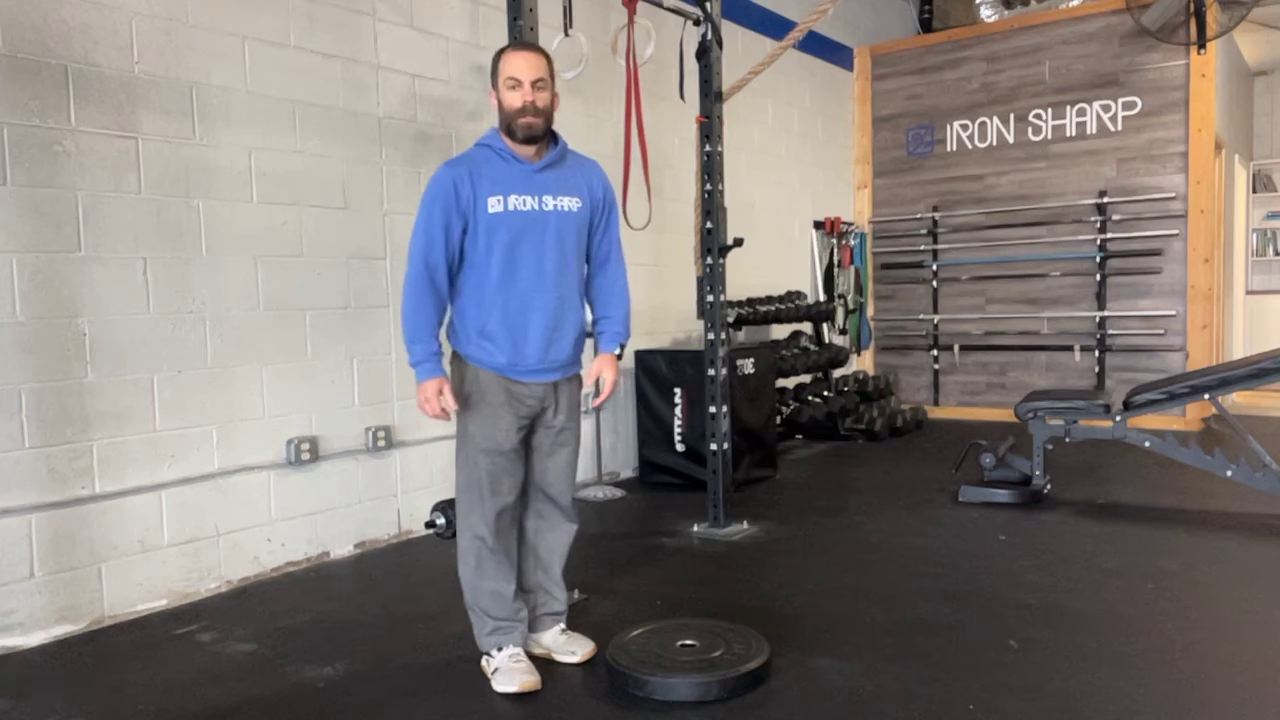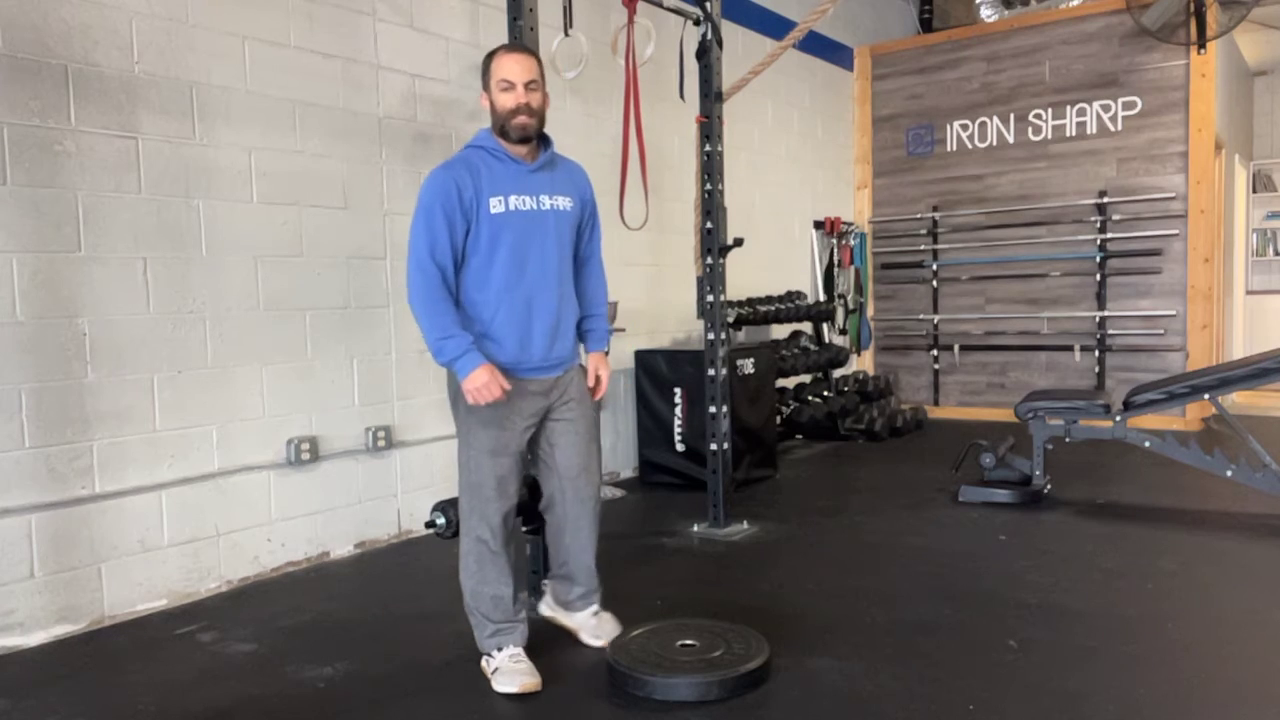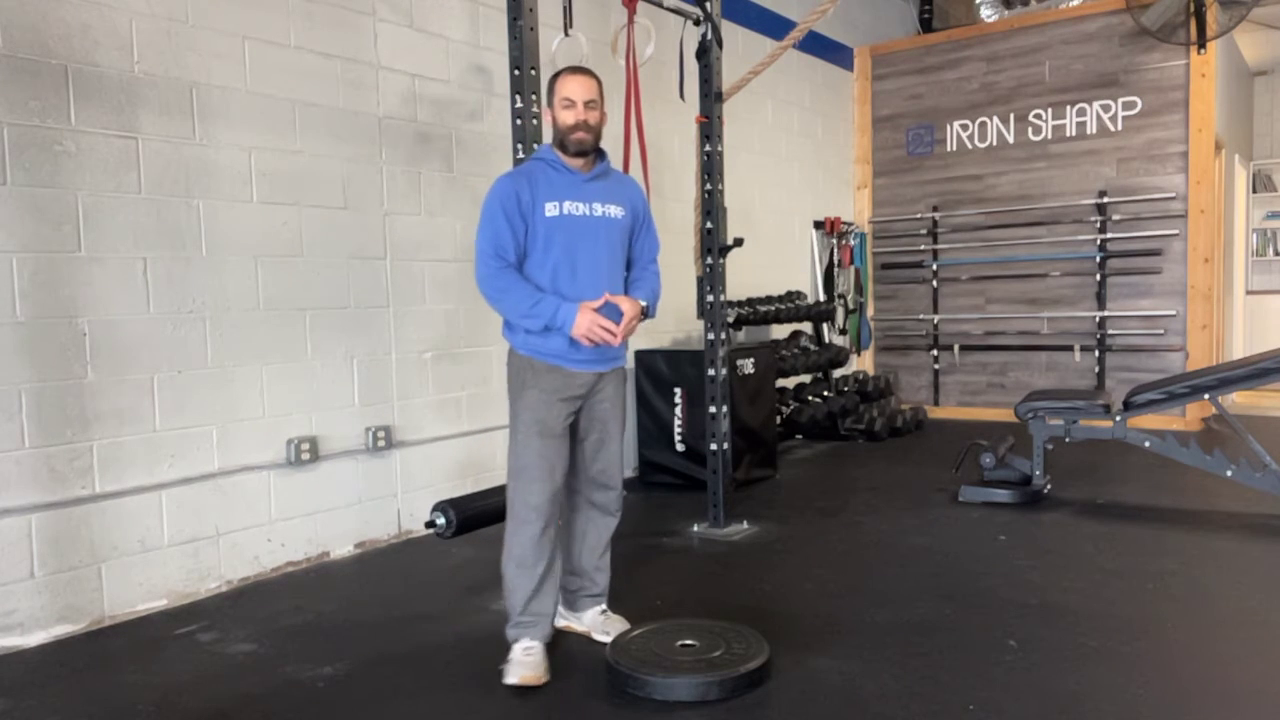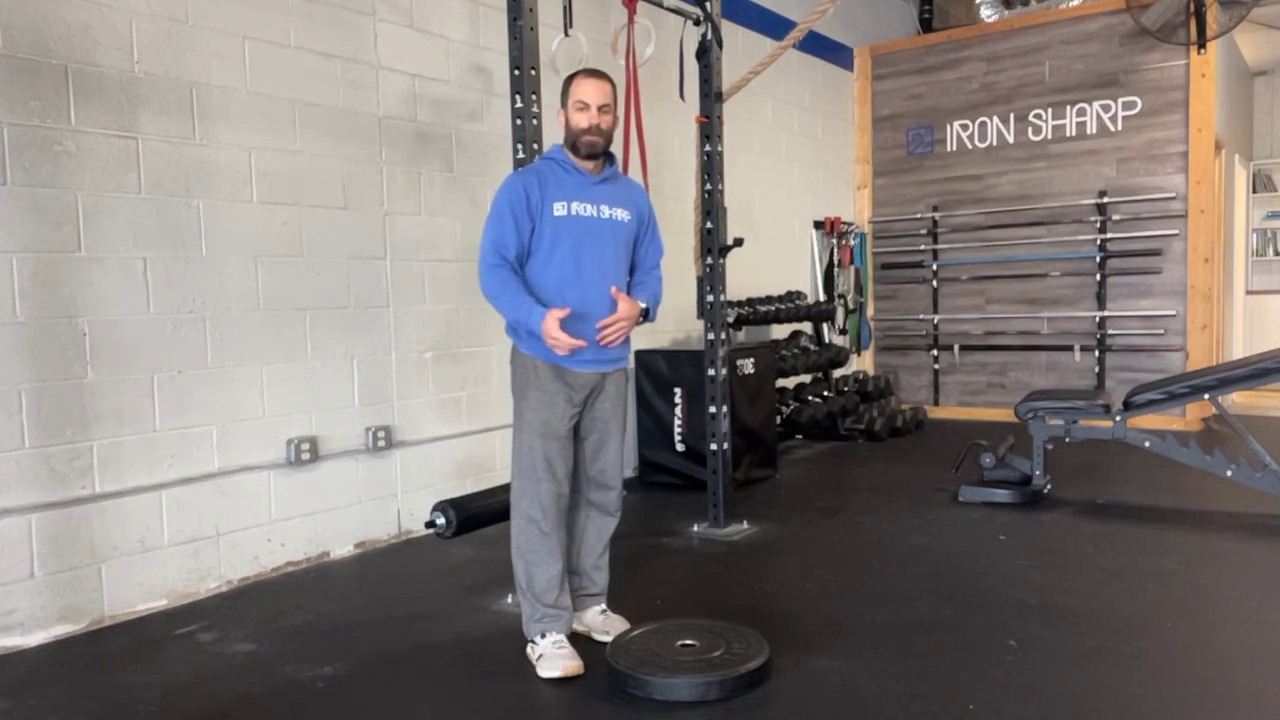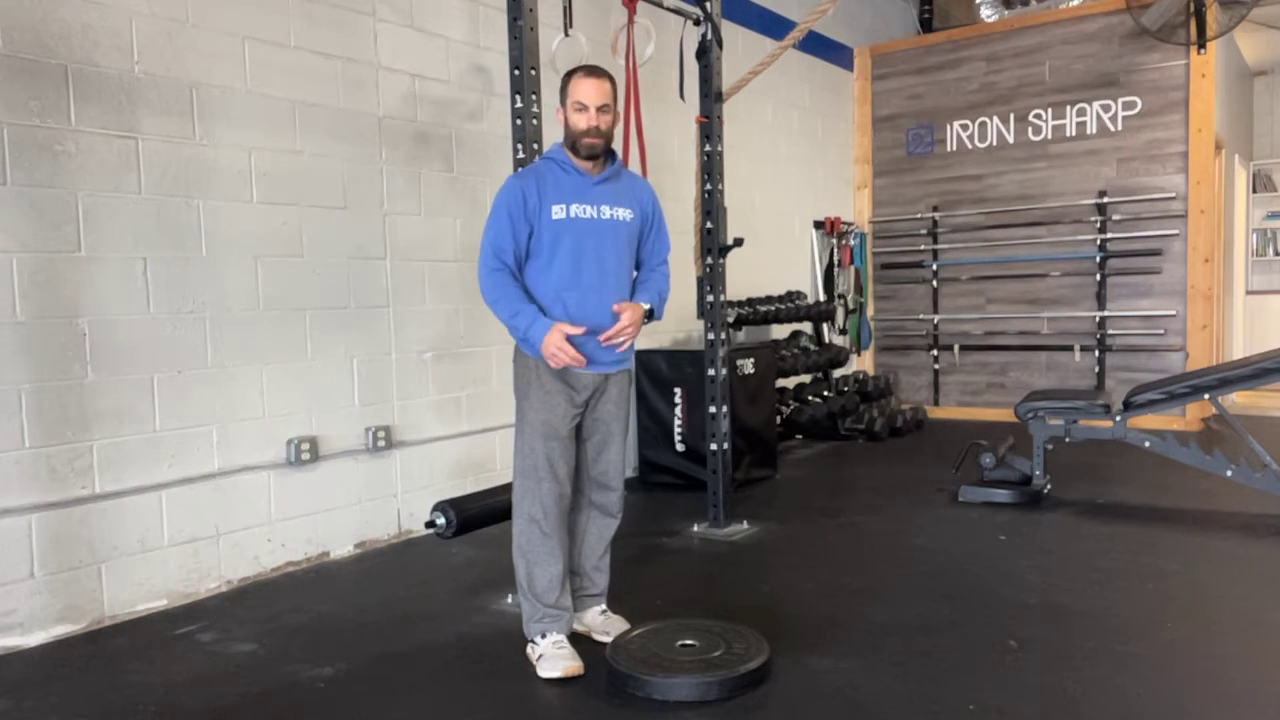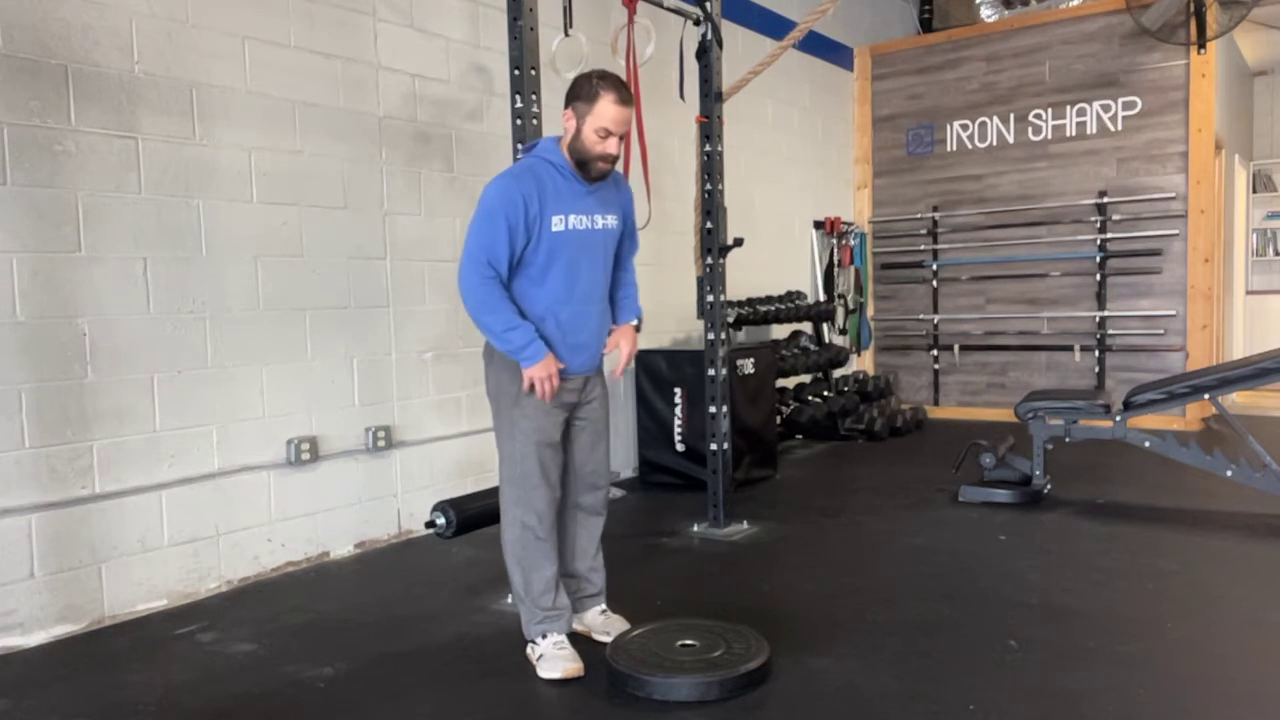
dt=0.7s
person 1, frame 1
left shoulder: (589, 179)
right shoulder: (460, 178)
left elbow: (606, 267)
right elbow: (427, 275)
left wrist: (610, 344)
right wrist: (427, 366)
left hip: (562, 377)
right hip: (489, 377)
left knee: (553, 505)
right knee: (490, 511)
left ankle: (547, 622)
right ankle: (500, 641)
person 1, frame 2
left shoulder: (572, 180)
right shoulder: (454, 180)
right elbow: (427, 279)
left wrist: (597, 343)
right wrist: (465, 360)
left hip: (565, 373)
right hip: (493, 377)
left knee: (579, 491)
right knee: (490, 513)
left ankle: (574, 598)
right ankle: (501, 642)
person 1, frame 3
left shoulder: (626, 192)
right shoulder: (517, 187)
left elbow: (646, 263)
right elbow: (494, 273)
left wrist: (639, 301)
right wrist: (566, 315)
left hip: (607, 368)
right hip: (542, 365)
left knee: (599, 491)
right knee: (536, 496)
left ankle: (584, 605)
right ankle: (526, 633)
person 1, frame 4
left shoulder: (633, 196)
right shoulder: (527, 186)
left elbow: (649, 269)
right elbow: (495, 268)
left wrist: (639, 305)
right wrist: (537, 319)
left hip: (611, 366)
right hip: (546, 366)
left knee: (601, 491)
right knee: (543, 495)
left ankle: (589, 603)
right ankle: (546, 628)
person 1, frame 5
left shoulder: (637, 193)
right shoulder: (527, 187)
left elbow: (656, 265)
right elbow: (495, 271)
left wrist: (643, 305)
right wrist: (537, 329)
left hip: (613, 368)
right hip: (548, 367)
left knee: (602, 492)
right knee: (544, 495)
left ankle: (589, 603)
right ankle: (546, 628)
person 1, frame 6
left shoulder: (617, 192)
right shoulder: (516, 189)
right elbow: (478, 279)
left wrist: (627, 320)
right wrist: (529, 353)
left hip: (588, 371)
right hip: (528, 372)
left knee: (589, 493)
right knee: (534, 500)
left ankle: (586, 603)
right ankle: (545, 629)
